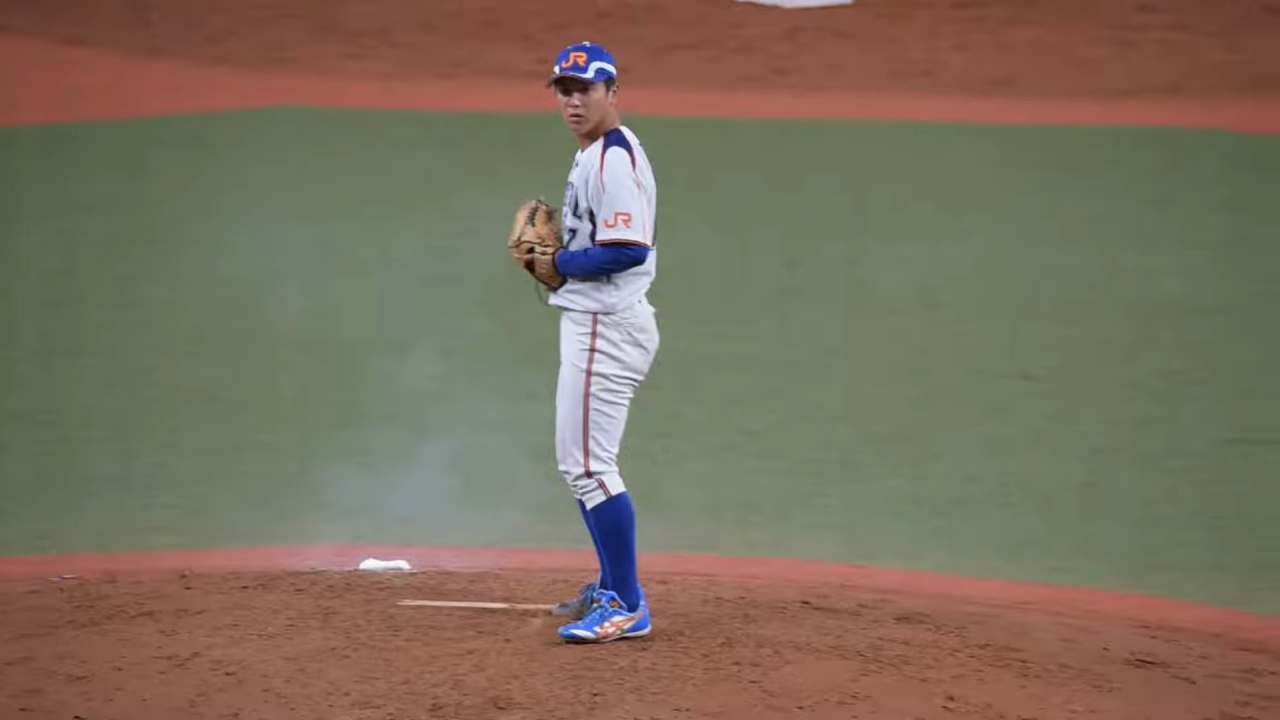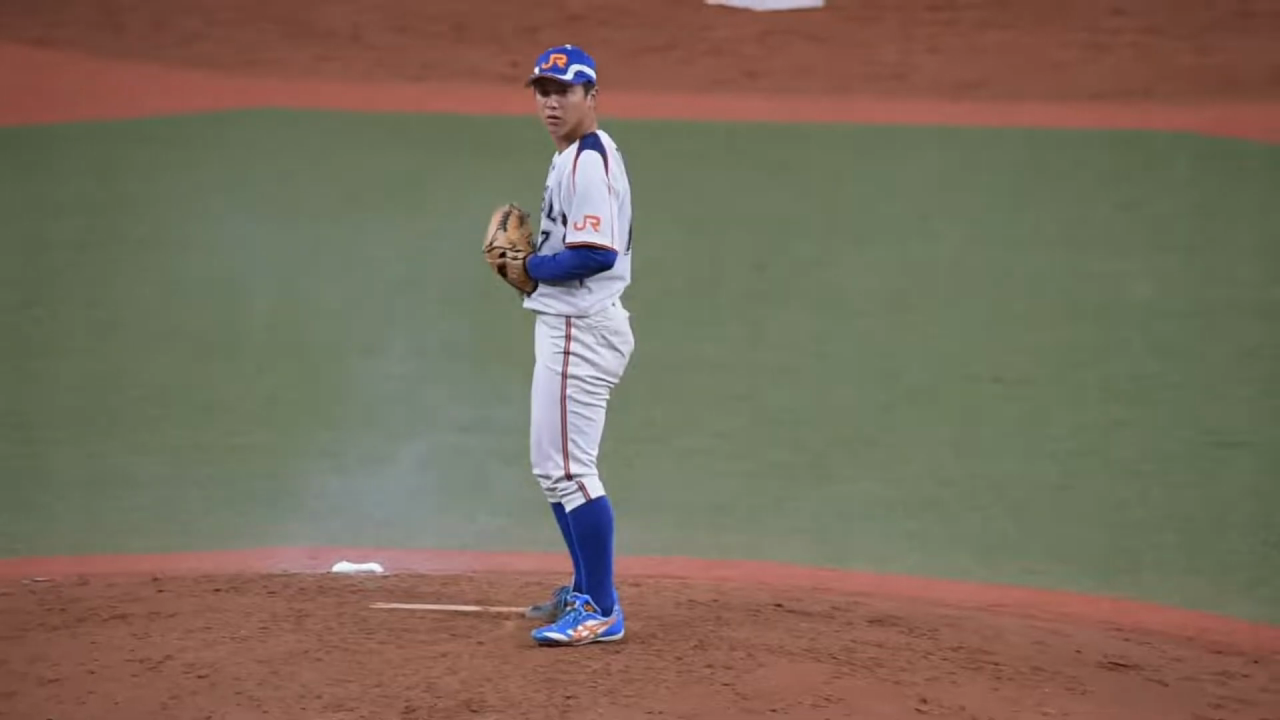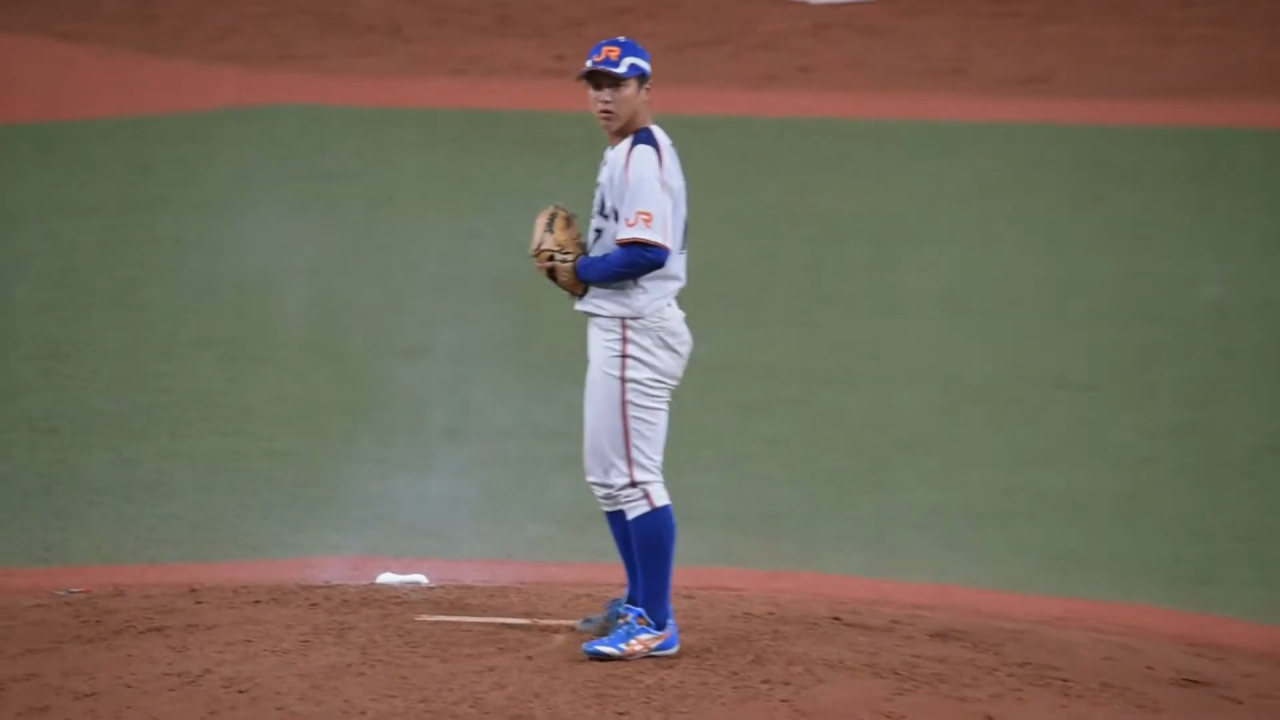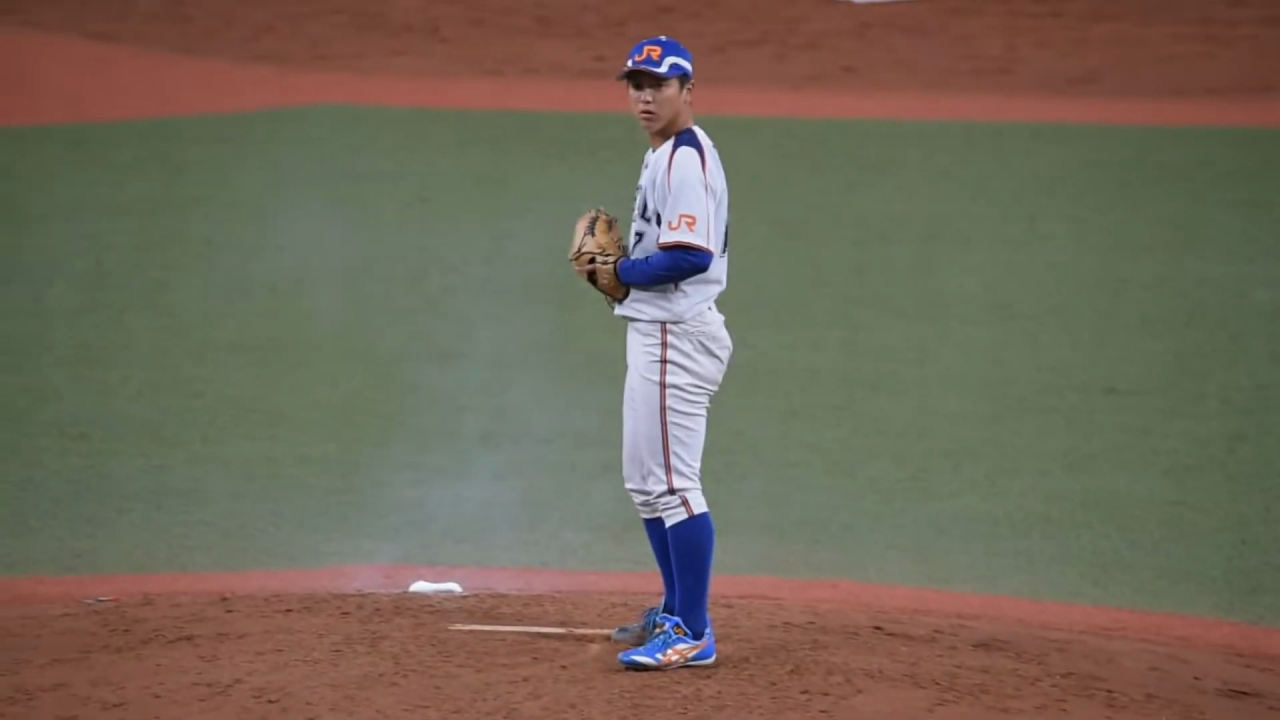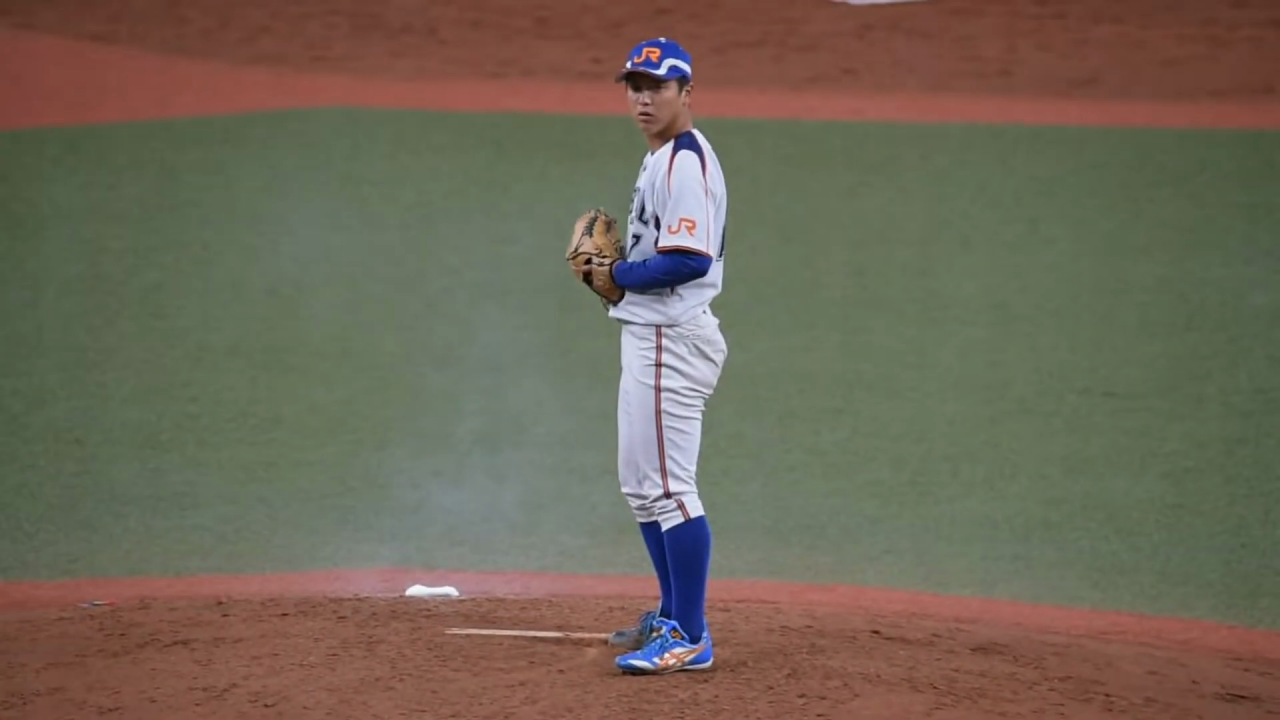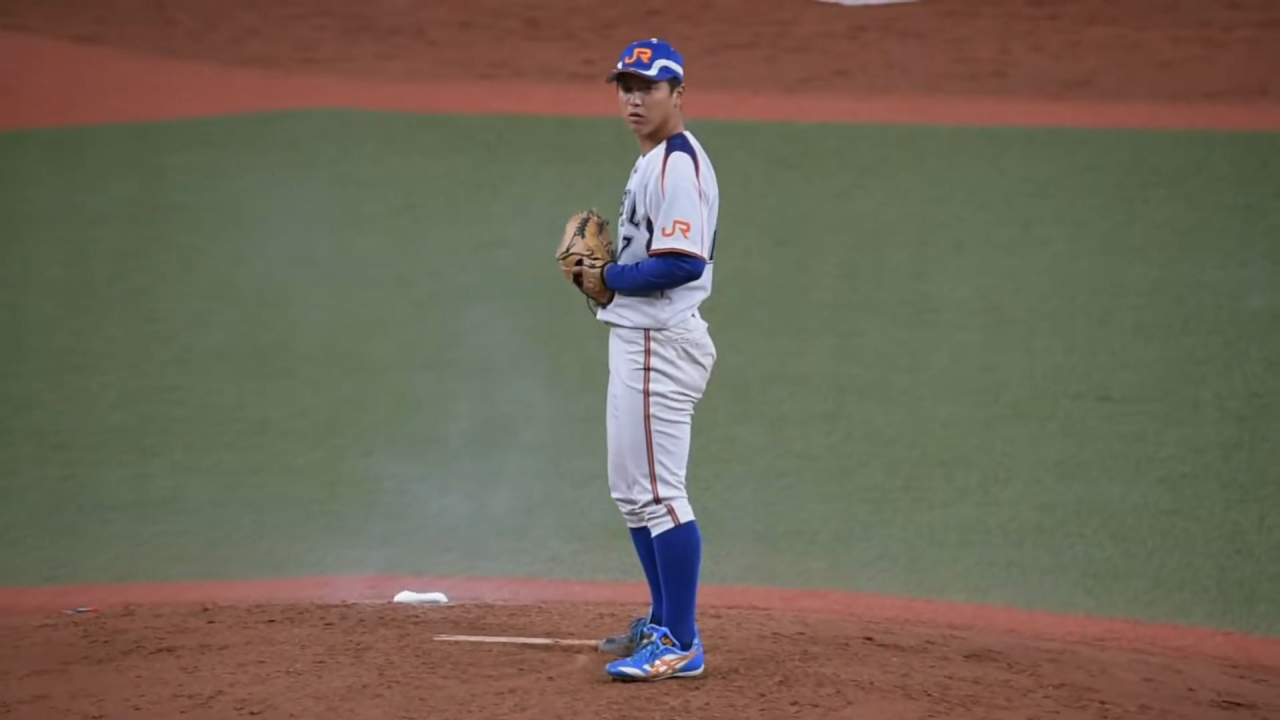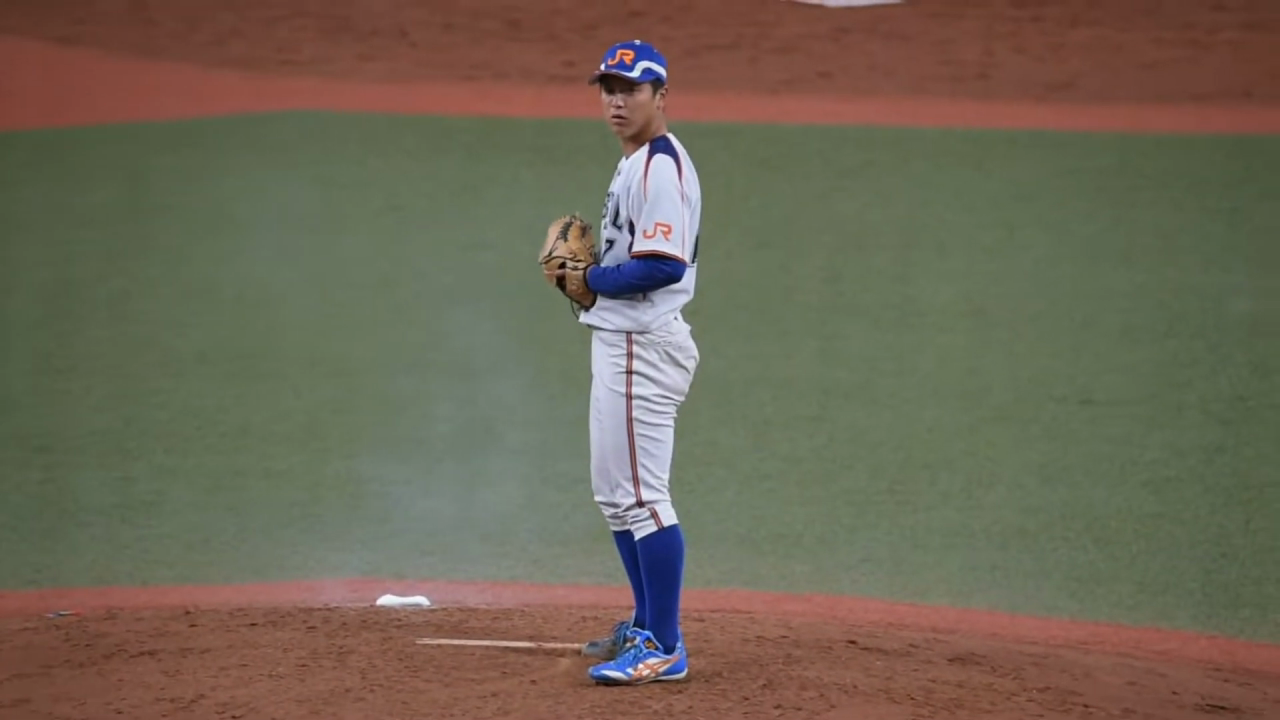
dt=0.2s
person 1, frame 1
left shoulder: (615, 156)
right shoulder: (590, 154)
left elbow: (629, 249)
left wrist: (559, 263)
right wrist: (558, 260)
left hip: (605, 328)
right hip: (593, 324)
left knee: (588, 465)
right knee: (581, 461)
left ankle: (628, 605)
right ankle: (613, 587)
person 1, frame 2
left shoulder: (590, 159)
right shoulder: (570, 157)
left elbow: (596, 255)
left wrist: (530, 266)
right wrist: (532, 263)
left hip: (580, 331)
right hip: (567, 327)
left knee: (568, 468)
right knee: (554, 466)
left ankle: (602, 608)
right ankle: (587, 591)
person 1, frame 3
left shoulder: (643, 154)
right shoulder: (623, 153)
left elbow: (647, 253)
left wrist: (580, 269)
right wrist: (584, 268)
left hip: (636, 333)
right hip: (619, 330)
left knee: (633, 477)
right knee: (607, 475)
left ankle: (655, 623)
right ankle: (639, 602)
person 1, frame 4
left shoulder: (686, 155)
right shoulder: (663, 155)
left elbow: (689, 255)
left wrist: (621, 271)
right wrist: (624, 269)
left hip: (674, 338)
right hip: (657, 333)
left knee: (671, 485)
right knee: (645, 482)
left ankle: (692, 633)
right ankle: (675, 612)
person 1, frame 5
left shoulder: (686, 159)
right shoulder: (661, 158)
left elbow: (690, 261)
left wrist: (617, 274)
right wrist: (618, 270)
left hip: (669, 342)
right hip: (651, 338)
left knee: (668, 488)
right knee: (642, 485)
left ankle: (690, 637)
right ankle: (673, 615)
person 1, frame 6
left shoulder: (678, 162)
right shoulder: (652, 161)
left elbow: (684, 263)
left wrist: (608, 276)
right wrist: (606, 271)
left hip: (659, 345)
right hip: (638, 341)
left knee: (658, 493)
right knee: (633, 492)
left ankle: (681, 643)
right ankle: (664, 622)
person 1, frame 7
left shoulder: (660, 164)
right shoulder: (634, 162)
left elbow: (664, 266)
left wrist: (590, 278)
right wrist: (591, 272)
left hip: (641, 348)
right hip: (621, 344)
left knee: (640, 497)
right knee: (617, 495)
left ankle: (664, 647)
right ankle: (647, 625)
